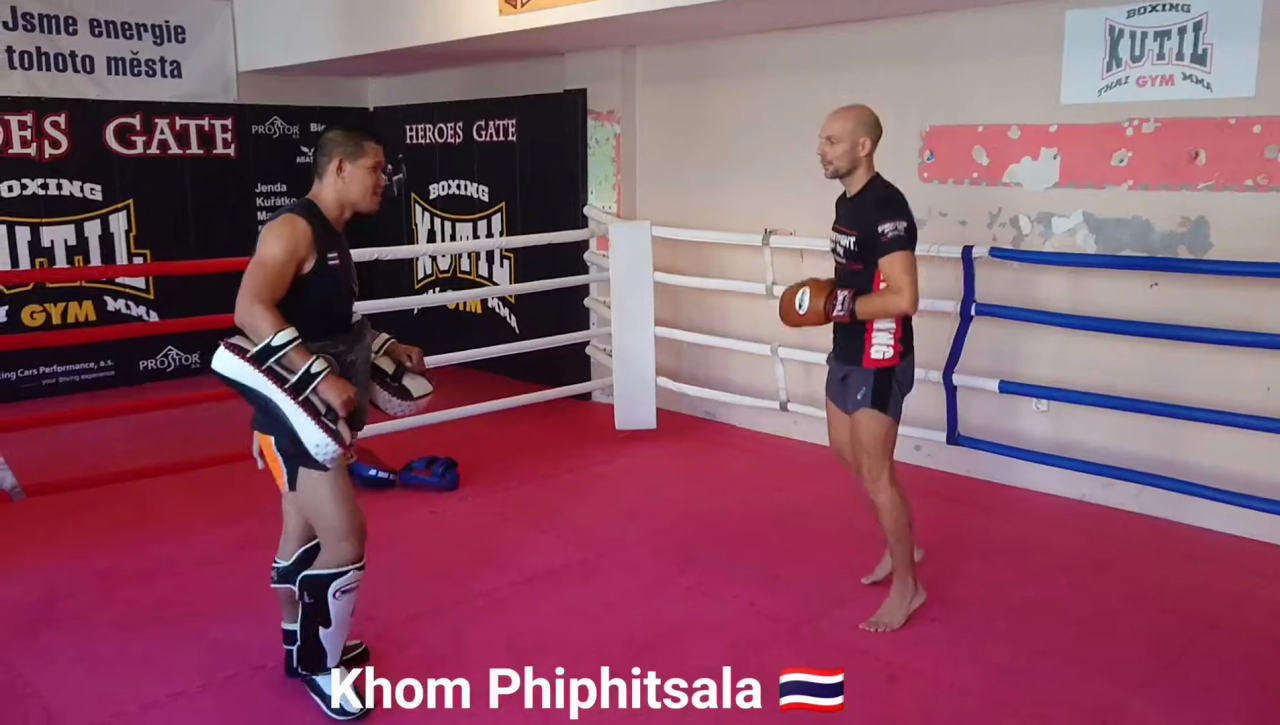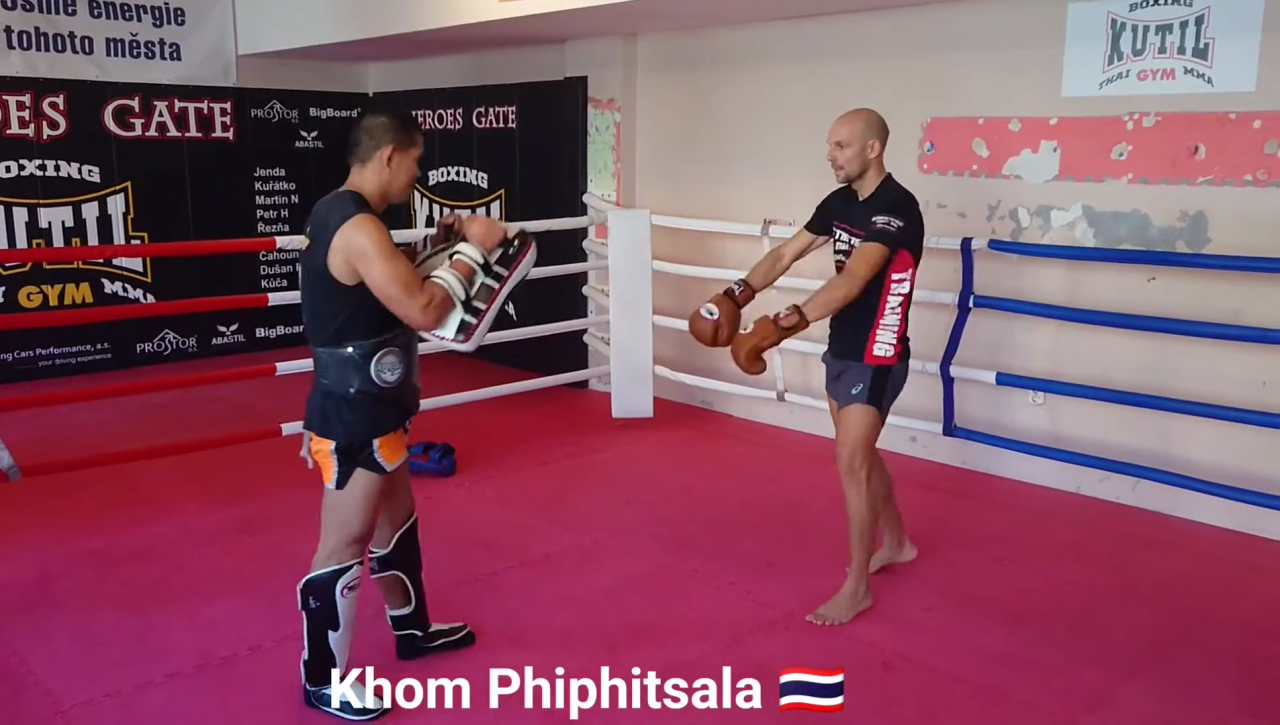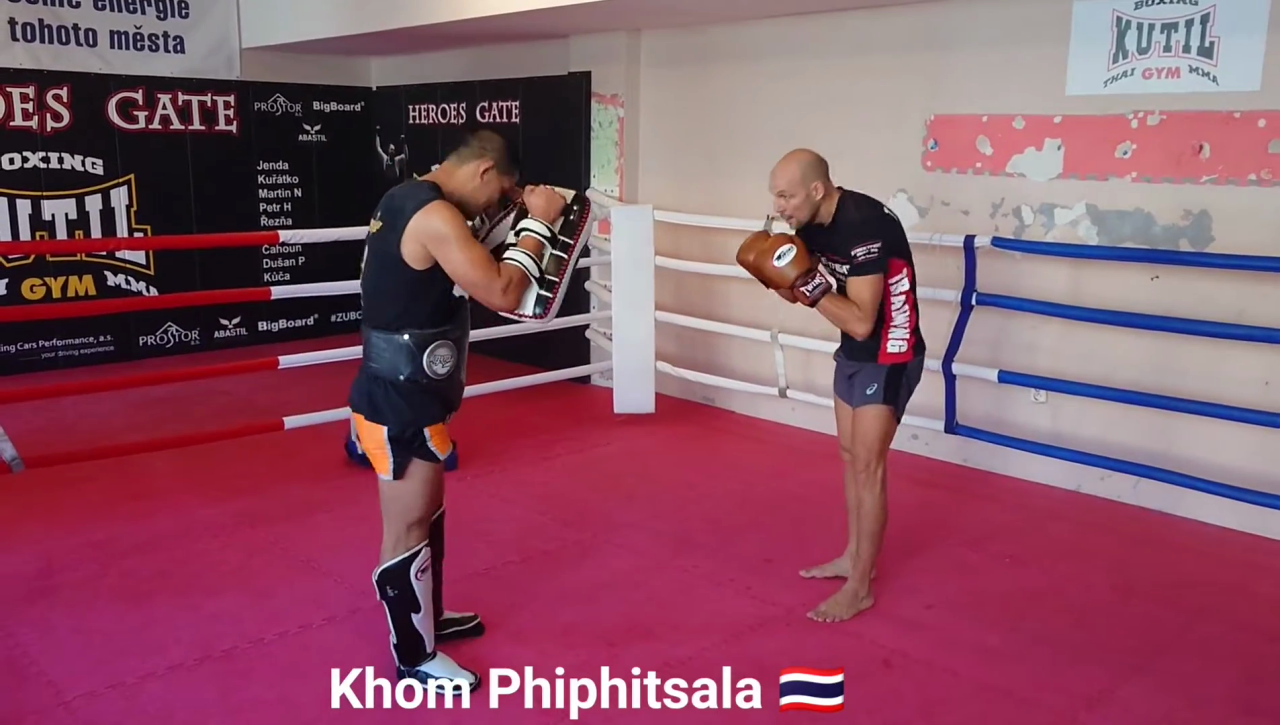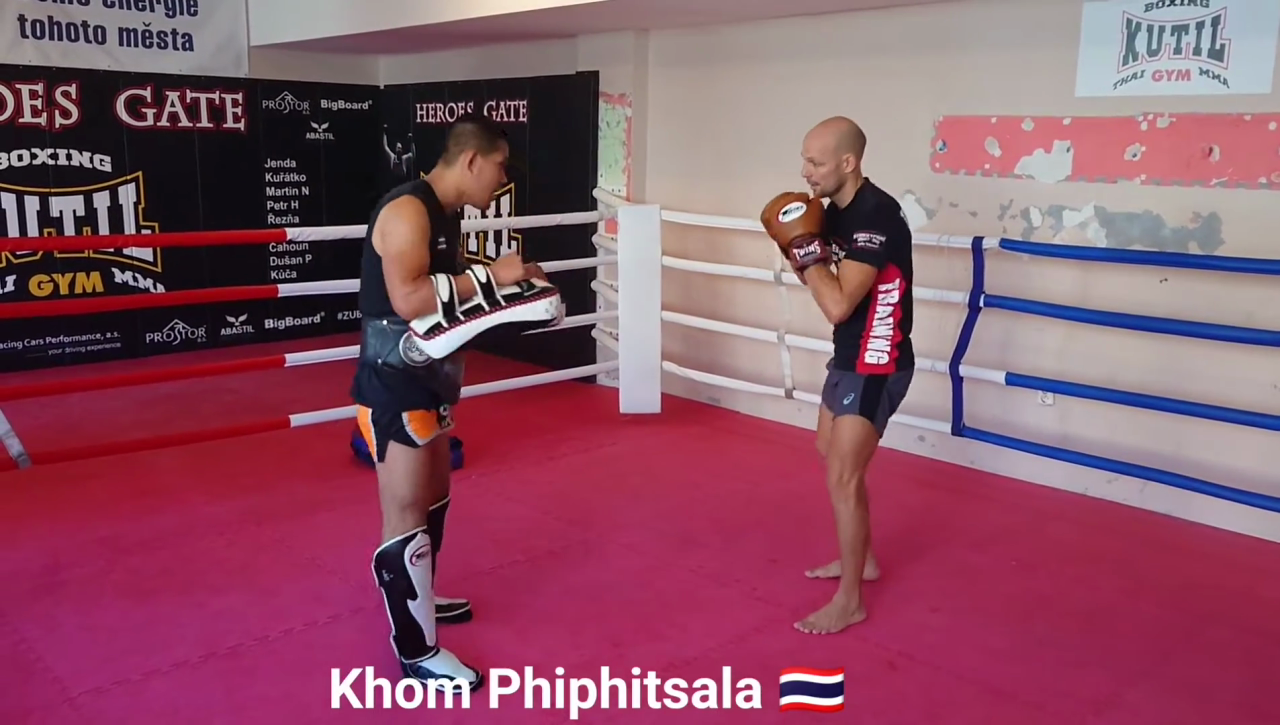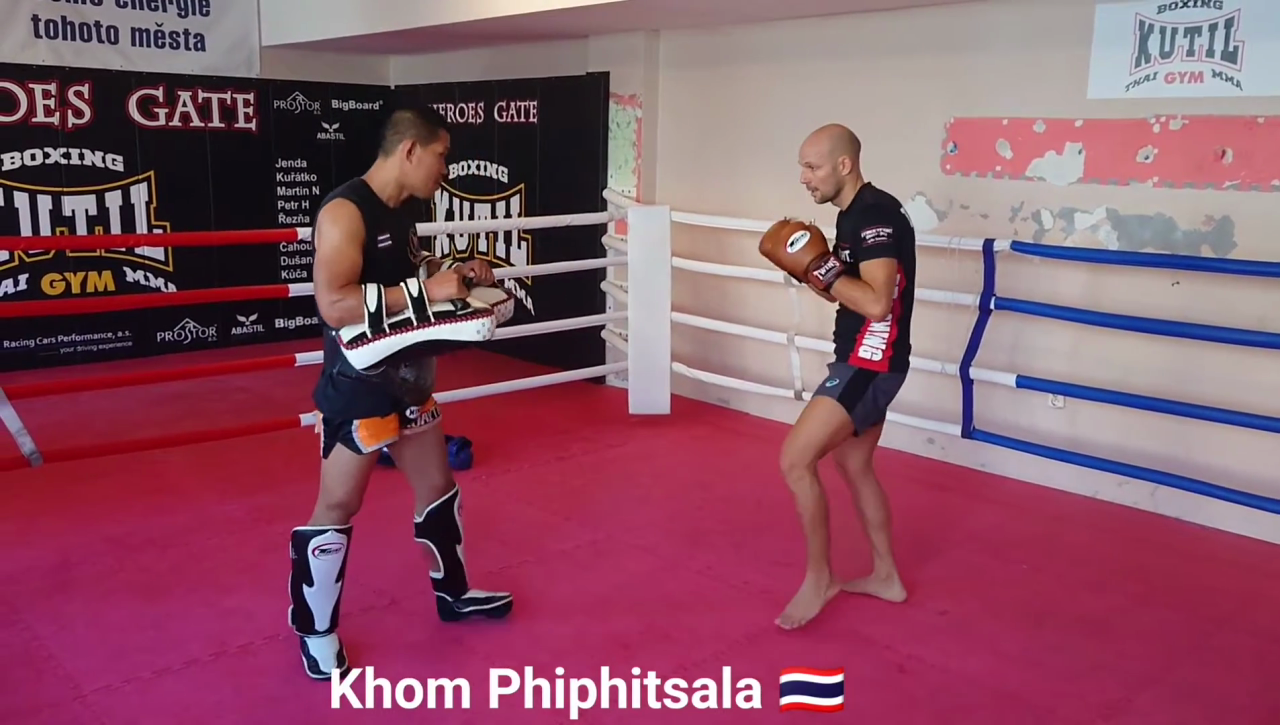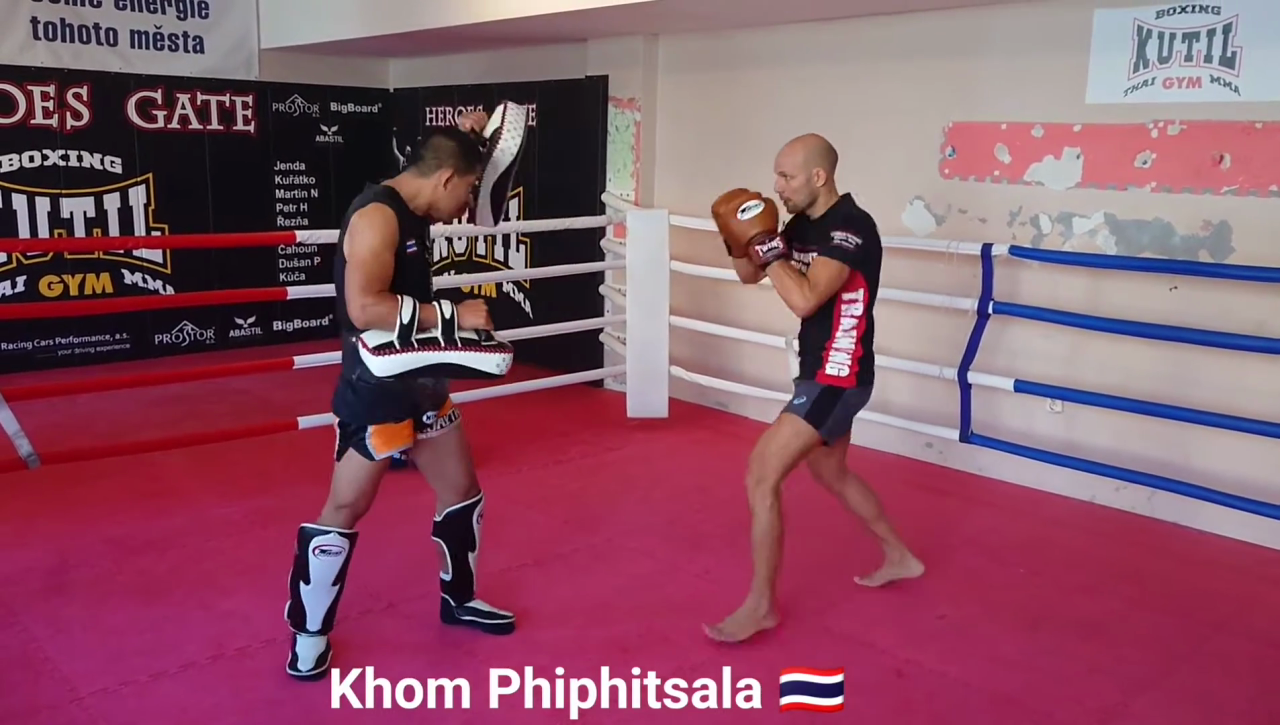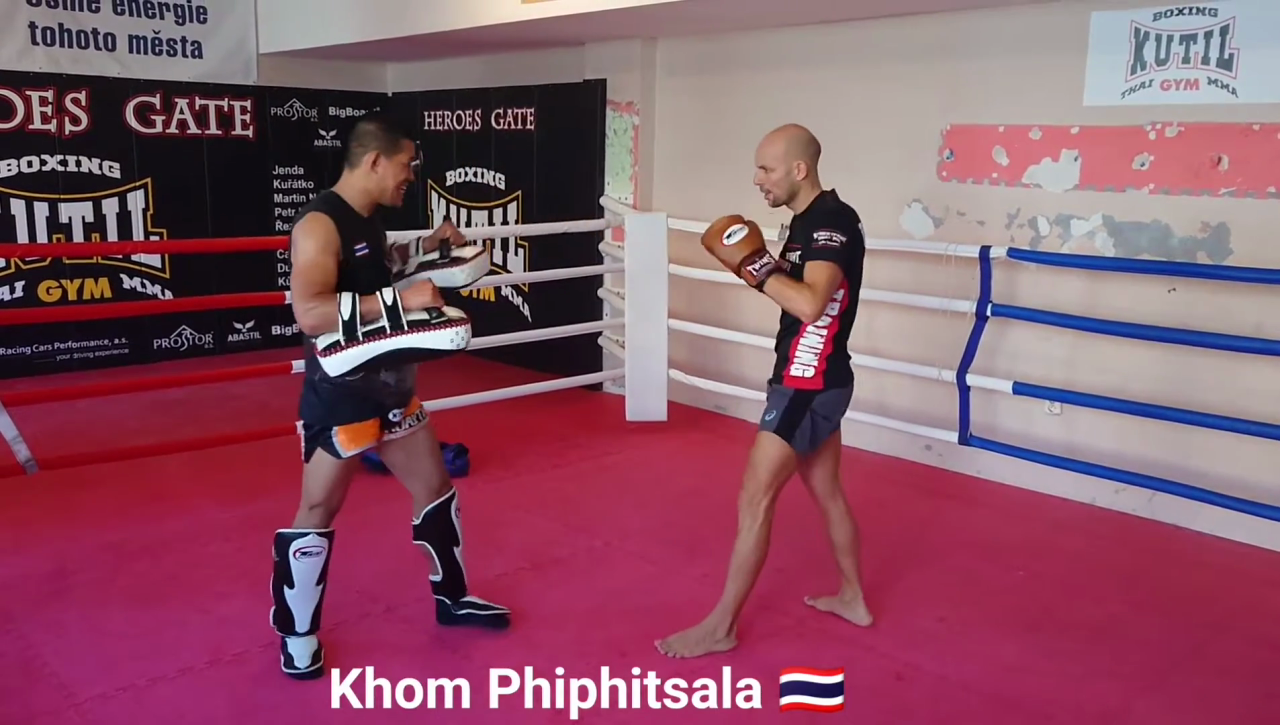
dt=0.7s
person 1, frame 1
left shoulder: (331, 235)
right shoulder: (292, 229)
right elbow: (252, 310)
left wrist: (387, 349)
right wrist: (321, 377)
left knee: (304, 533)
right knee: (345, 541)
left ankle: (304, 645)
right ankle: (320, 670)
person 1, frame 2
left shoulder: (341, 213)
right shoulder: (359, 228)
left elbow: (389, 287)
right elbow: (423, 311)
left wrist: (442, 246)
right wrist: (469, 250)
left hip: (368, 404)
right hip: (355, 412)
left knee: (397, 517)
right knee: (344, 545)
left ankle: (412, 629)
person 1, frame 3
left shoulder: (408, 202)
right shoulder: (436, 215)
right elbow: (502, 294)
left wrist: (518, 225)
right wrist: (537, 224)
left hip: (400, 389)
right hip: (402, 401)
left knee: (427, 513)
right knee: (407, 528)
left ankle: (426, 616)
right ankle: (415, 658)
person 1, frame 4
left shoulder: (442, 213)
right shoulder: (408, 211)
right elbow: (409, 299)
left wrist: (499, 279)
right wrist: (488, 276)
left hip: (422, 382)
right hip: (393, 385)
left knee: (432, 498)
right knee: (406, 515)
left ankle: (415, 601)
right ankle: (418, 652)
person 1, frame 5
left shoulder: (400, 208)
right shoulder: (344, 212)
right elbow: (335, 304)
left wrist: (454, 272)
right wrist: (426, 290)
left hip: (409, 382)
right hip: (358, 387)
left knee: (438, 489)
right knee: (336, 511)
left ankle: (454, 593)
right ankle: (316, 631)
person 1, frame 6
left shoulder: (413, 208)
right shoulder: (376, 216)
left elbow: (471, 197)
right elbow: (364, 307)
left wrist: (466, 141)
right wrist: (452, 314)
left hip: (423, 387)
right hip: (376, 393)
left knee: (463, 493)
right knee: (343, 513)
left ankle: (458, 599)
right ankle: (310, 631)
person 1, frame 7
left shoulder: (367, 219)
right shoulder: (319, 225)
right elbow: (311, 314)
left wrist: (426, 247)
right wrist: (400, 299)
left hip: (391, 388)
right hip: (338, 396)
left knee: (435, 489)
right knee: (318, 514)
left ankle: (451, 598)
right ankle: (296, 632)
person 2, frame 1
left shoulder: (886, 209)
right shoulder: (845, 203)
left elbow: (903, 298)
left wrist: (836, 307)
right wrist: (824, 295)
left hip: (879, 362)
right hip: (846, 355)
left knee: (873, 472)
right knee: (847, 456)
left ankle: (906, 585)
right ankle: (902, 546)
person 2, frame 2
left shoulder: (897, 208)
right shoulder: (839, 202)
left elbow: (848, 283)
right elbow: (784, 255)
left wrist: (780, 326)
right wrist: (735, 296)
left hip: (875, 360)
right hip: (841, 352)
left knee: (851, 466)
right knee: (861, 454)
left ankle: (856, 588)
right ankle: (895, 542)
person 2, frame 3
left shoulder: (864, 226)
right shoulder: (810, 226)
left elbow: (860, 322)
right elbow: (800, 290)
left wrist: (809, 282)
right wrist: (779, 277)
left hip: (890, 357)
right hip: (853, 354)
left knee: (865, 466)
right knee: (853, 456)
left ankle: (860, 587)
right ankle: (854, 557)
person 2, frame 4
left shoulder: (876, 216)
right shoulder: (837, 208)
left elbow: (837, 306)
right elbow: (809, 274)
left wrist: (805, 245)
right wrist: (790, 240)
left hip: (875, 367)
right hip: (850, 360)
left knee: (841, 480)
right knee: (830, 454)
left ankle: (849, 602)
right ankle: (859, 559)
person 2, frame 5
left shoulder: (877, 215)
right shoulder: (852, 215)
left elbow: (876, 303)
left wrist: (820, 266)
right wrist: (812, 269)
left hip: (869, 364)
right hip: (865, 360)
left knee: (794, 460)
right knee: (854, 467)
left ankle: (818, 576)
right ankle: (886, 576)
person 2, frame 6
left shoulder: (850, 227)
right shoulder: (805, 222)
left elbow: (803, 299)
right elbow: (750, 274)
left wrist: (764, 241)
right wrist: (739, 239)
left hip: (836, 378)
right hip: (826, 373)
left knee: (760, 476)
right knee: (830, 471)
left ankle: (759, 604)
right ankle: (898, 558)
person 2, frame 7
left shoulder: (830, 222)
right shoulder: (812, 219)
left elbow: (810, 305)
left wrist: (753, 265)
right wrist: (758, 263)
left hip: (807, 386)
right hip: (823, 381)
left knee: (755, 501)
right knee: (827, 493)
left ankle: (720, 626)
right ankle: (852, 598)
